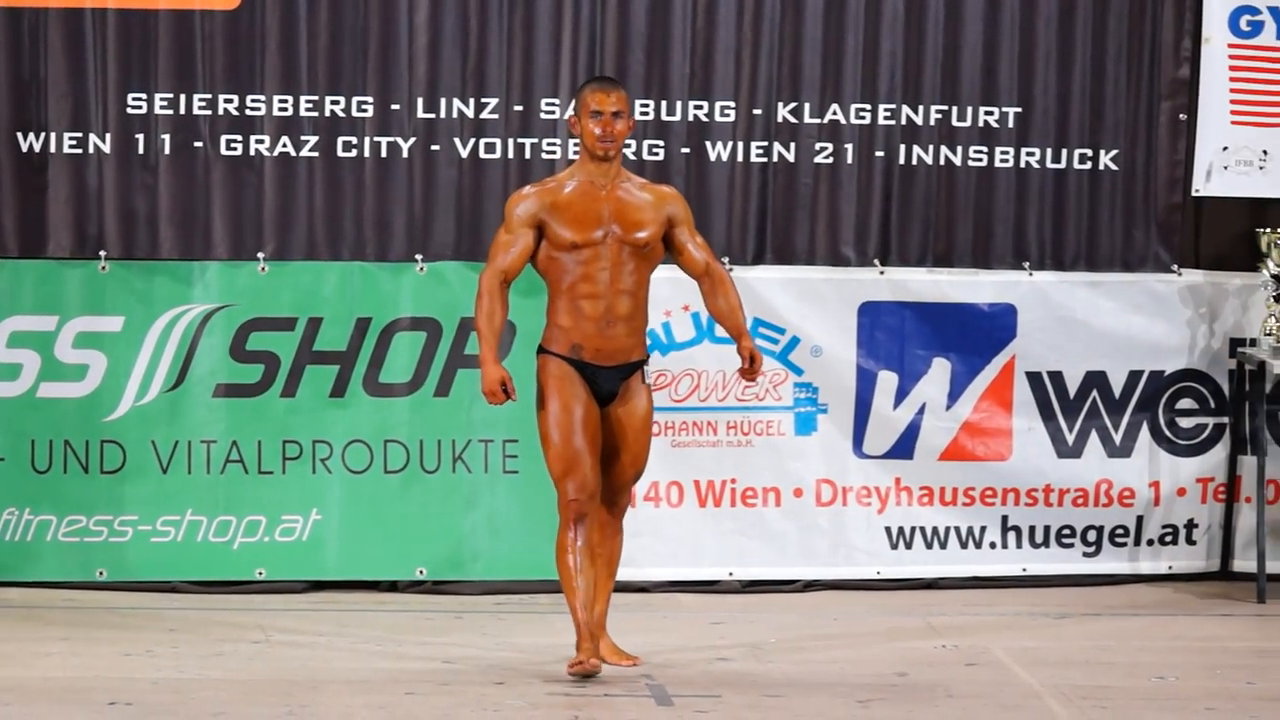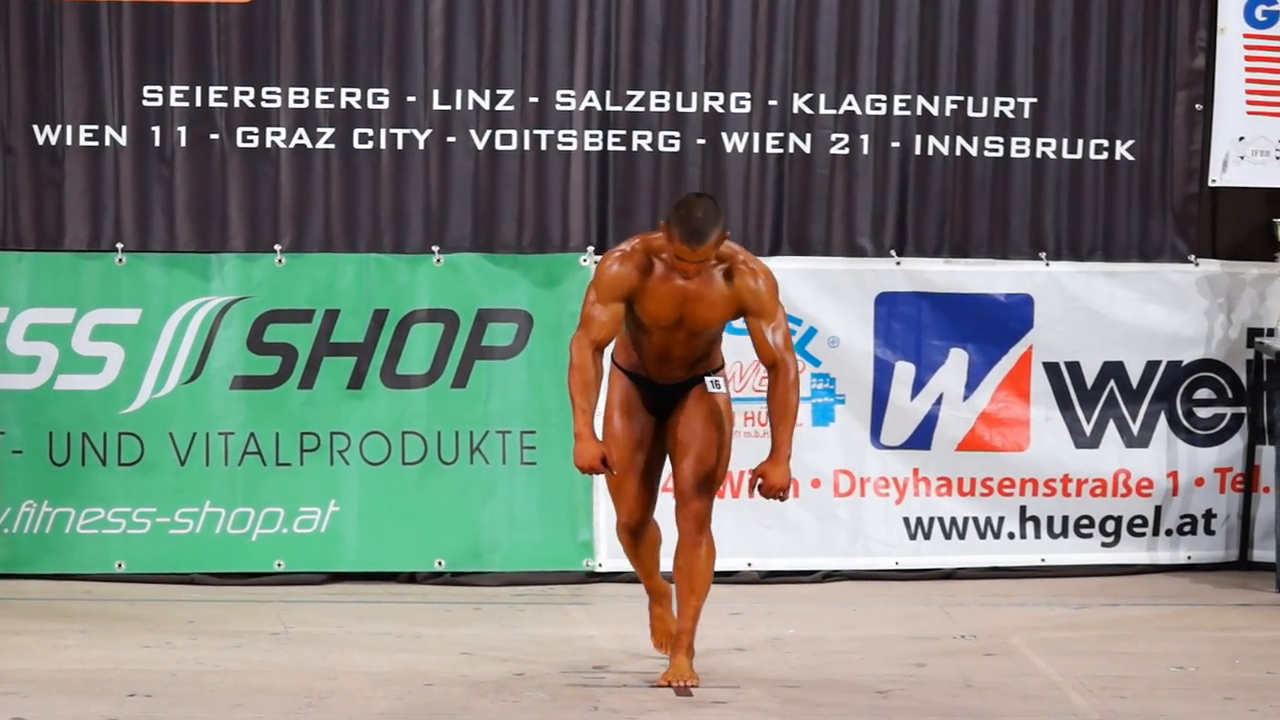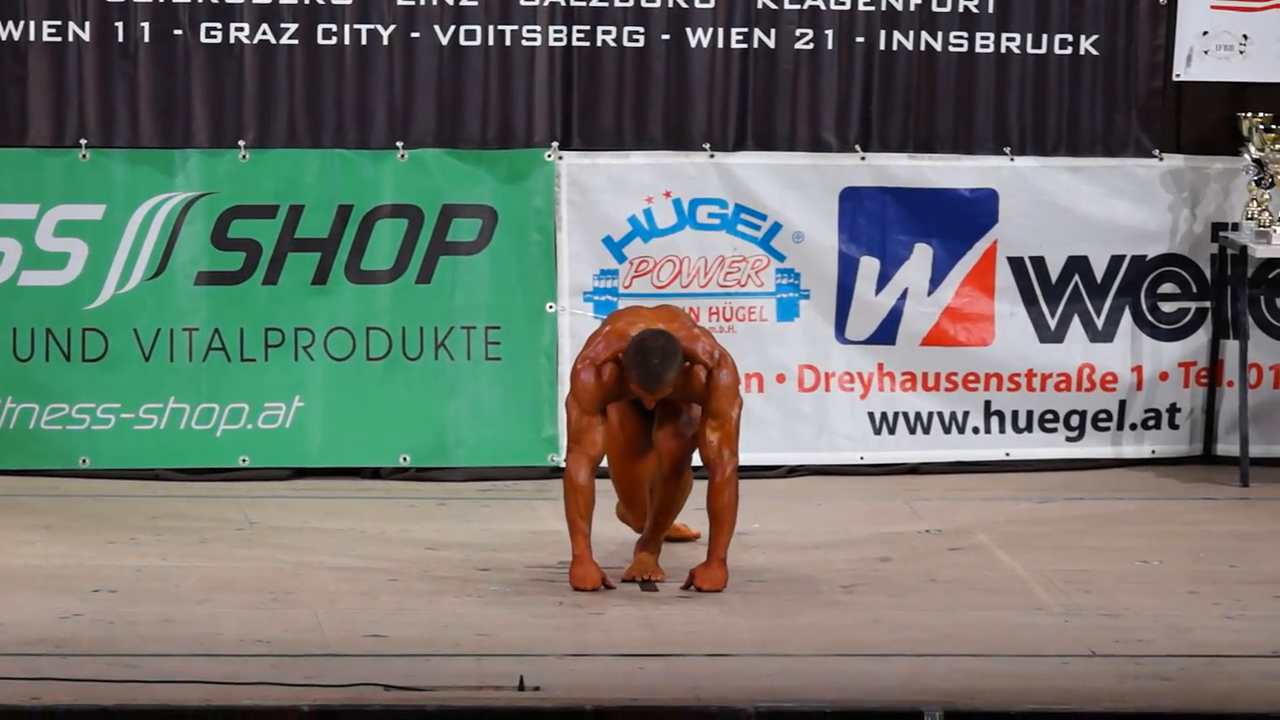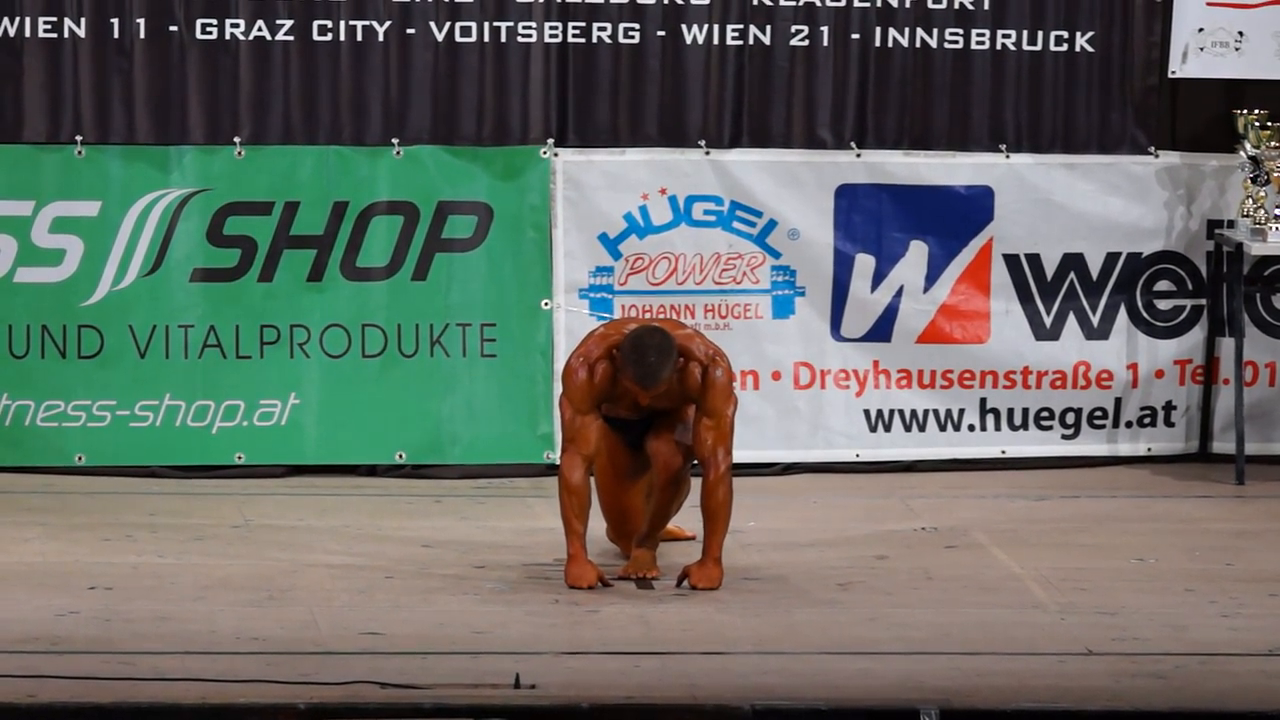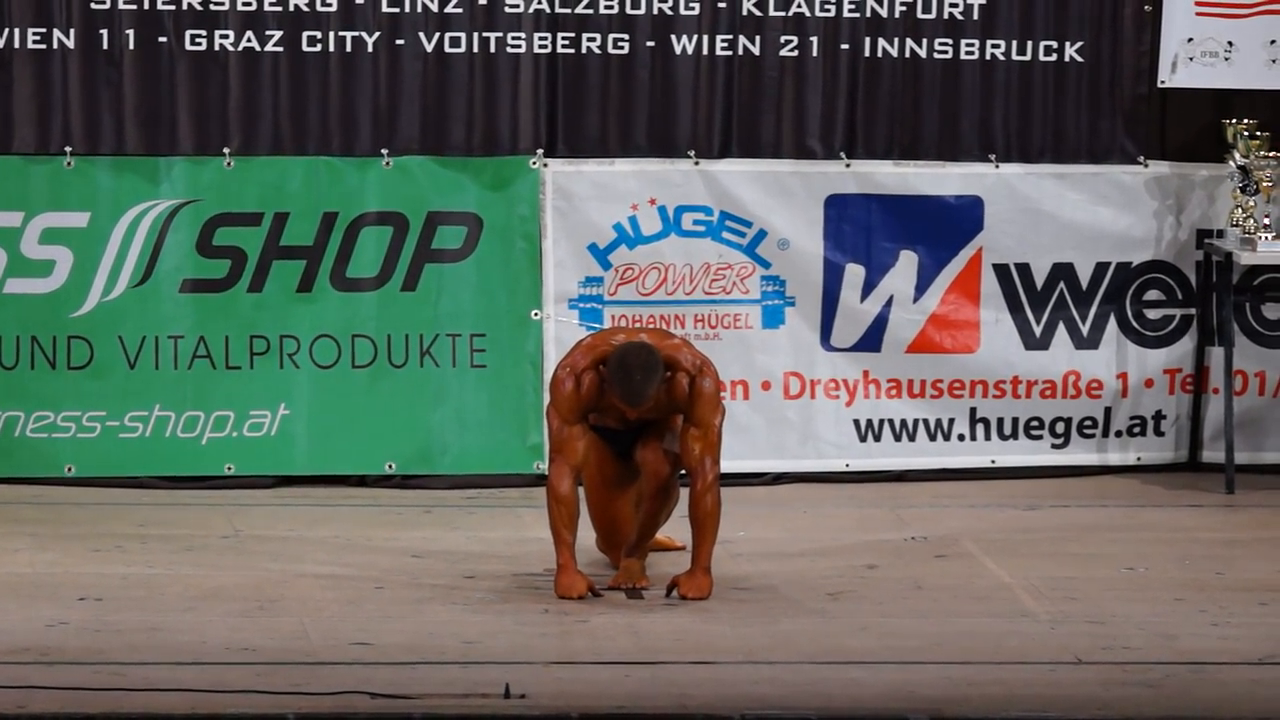
dt=1s
person 1, frame 1
left shoulder: (662, 202)
right shoulder: (537, 201)
left elbow: (707, 271)
right elbow: (495, 278)
left wrist: (741, 335)
right wrist: (489, 358)
left hip: (630, 374)
right hip: (565, 368)
left knee: (612, 505)
right knee: (576, 502)
left ankle: (598, 632)
right ankle: (584, 643)
person 1, frame 2
left shoulder: (749, 277)
right shoulder: (624, 265)
left elbow: (781, 364)
right elbow: (586, 346)
left wrist: (780, 455)
right wrist: (584, 433)
left hip: (699, 386)
right hip: (634, 383)
left knee: (694, 516)
right knee: (631, 515)
left ankle: (682, 652)
right ankle: (659, 597)
person 1, frame 3
left shoulder: (714, 369)
right shoulder: (594, 368)
left elbow: (723, 464)
right elbow: (581, 460)
left wrist: (716, 562)
right wrist: (581, 557)
left hip: (685, 394)
right hip: (622, 400)
left knee: (673, 454)
right knee: (637, 512)
left ankle: (650, 547)
right ankle: (655, 520)
person 1, frame 4
left shoulder: (709, 367)
right shoulder: (587, 365)
left elbow: (717, 463)
right elbow: (575, 458)
left wrist: (711, 560)
right wrist: (576, 557)
left hip: (675, 416)
right hip: (613, 421)
left knee: (670, 460)
right knee: (626, 538)
left ankle: (648, 541)
right ankle: (646, 529)
person 1, frame 5
left shoulder: (697, 377)
right shoulder: (574, 375)
left elbow: (705, 473)
right elbow: (563, 469)
left wrist: (700, 570)
right wrist: (566, 567)
left hip: (664, 425)
right hip: (603, 430)
left knee: (659, 468)
right knee: (615, 548)
left ankle: (637, 551)
right ankle: (631, 543)
